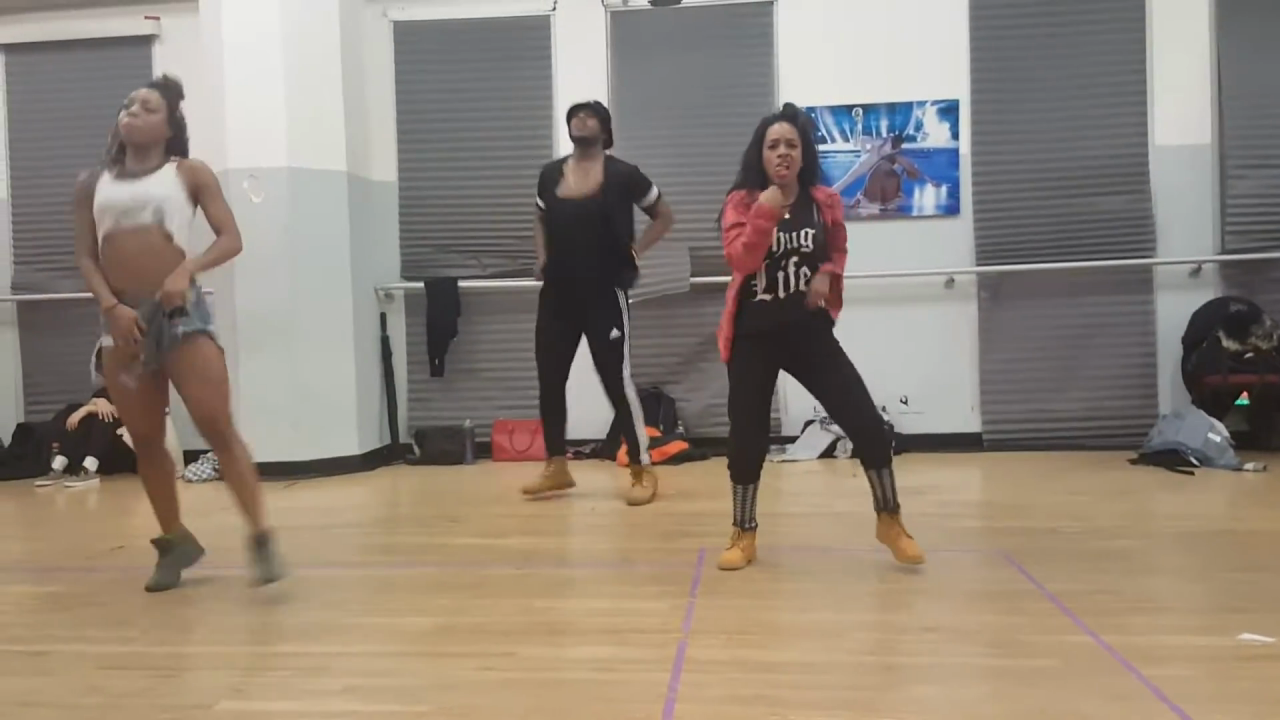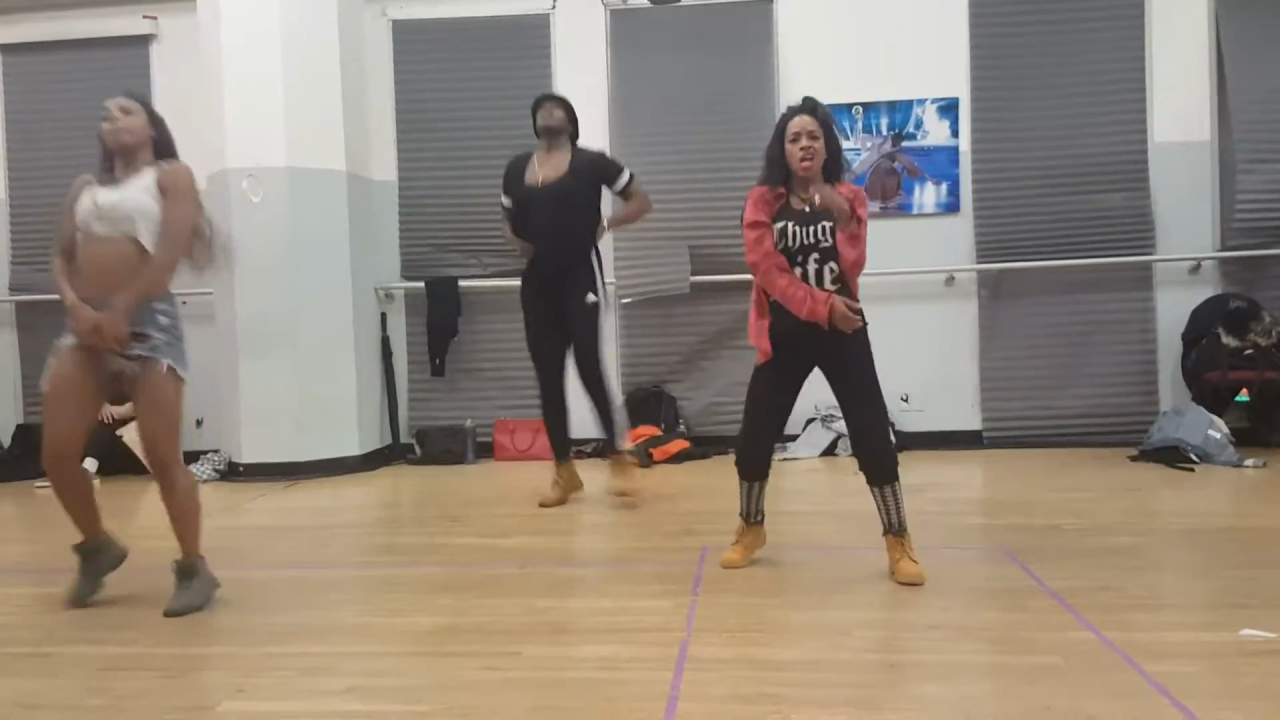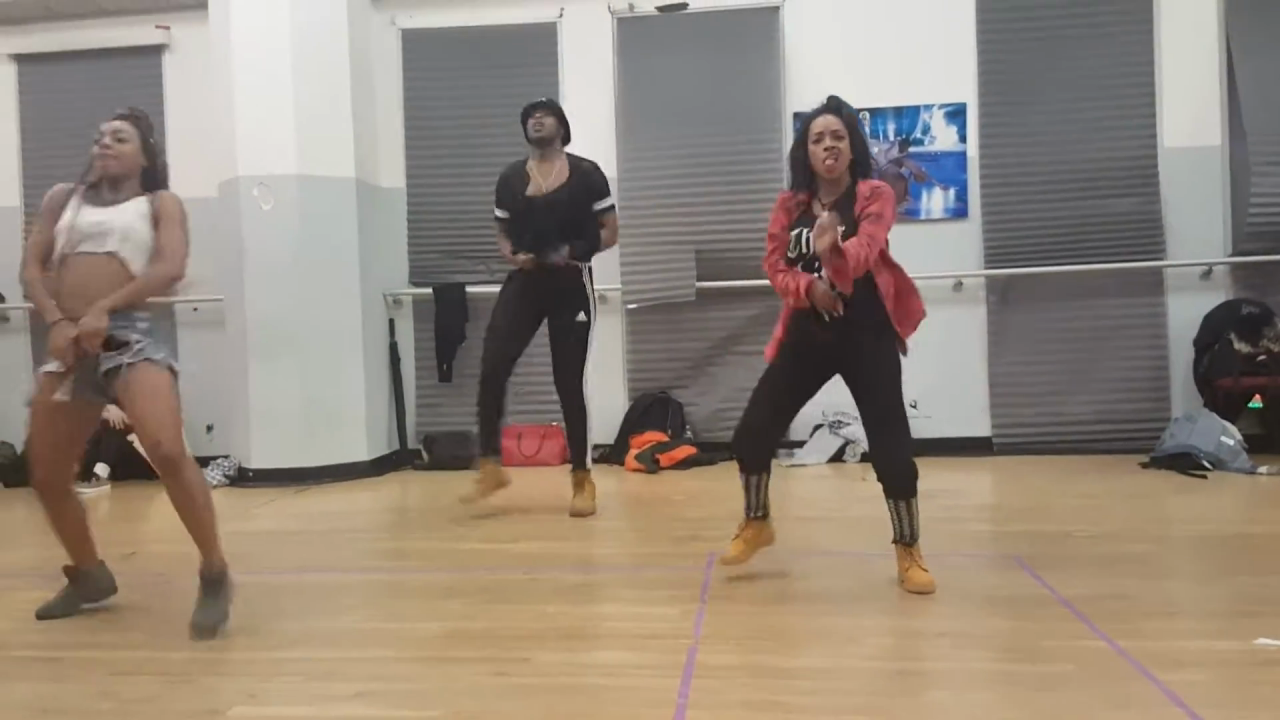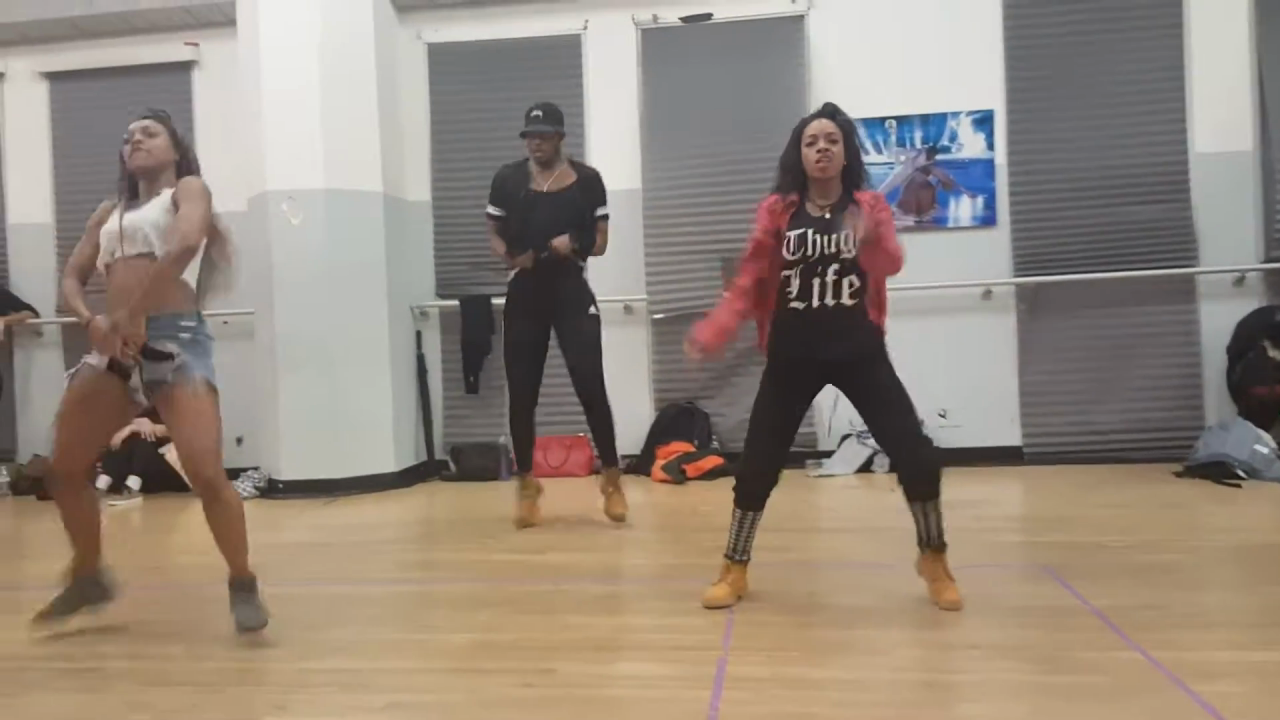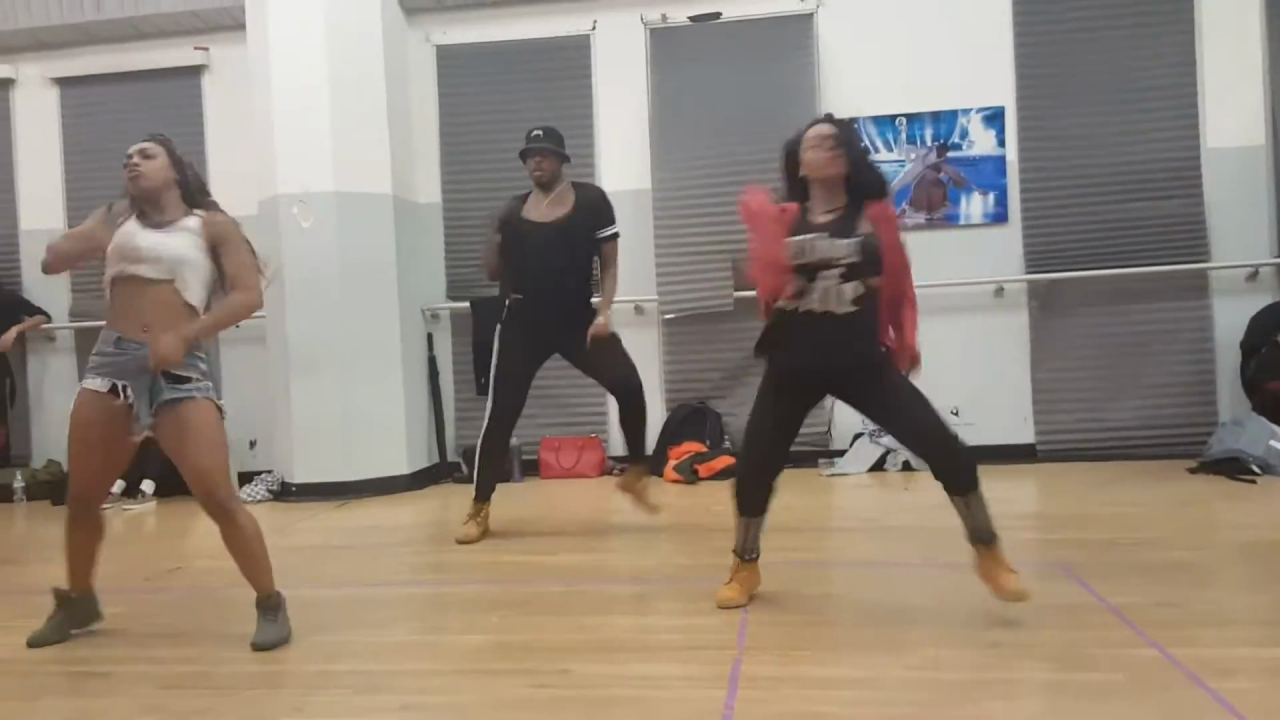
dt=0.4s
person 1, frame 1
left shoulder: (191, 172)
right shoulder: (91, 183)
left elbow: (232, 238)
right elbow: (85, 256)
left wrist: (184, 273)
right wrist: (110, 303)
left hip: (184, 309)
right hip: (127, 319)
left knee: (218, 428)
right knee: (145, 441)
left ankle: (261, 540)
right ankle: (175, 544)
person 1, frame 2
left shoulder: (170, 175)
right shoulder: (86, 187)
left elbow: (172, 248)
right elbow: (62, 256)
left wrist: (117, 306)
right wrist: (76, 307)
left hip: (147, 321)
right hip: (86, 327)
left knee: (164, 458)
right knee: (56, 454)
left ankle: (193, 571)
right ankle: (97, 547)
person 1, frame 3
left shoulder: (161, 204)
right shoulder: (61, 198)
left elbow: (170, 269)
right elbow: (31, 266)
left wrist: (103, 308)
right wrist: (57, 324)
left hip: (132, 334)
right hip: (70, 345)
left knee: (168, 452)
right knee: (47, 476)
left ankle: (216, 577)
right ankle: (88, 576)
person 1, frame 4
left shoulder: (188, 190)
right shoulder: (109, 208)
left elbow: (186, 240)
right elbow: (71, 279)
left wrist: (138, 312)
right wrist: (92, 319)
left hip: (174, 339)
right hip: (111, 344)
left knee: (205, 471)
right knee: (65, 471)
left ankle: (244, 588)
right ankle: (88, 577)
person 1, frame 5
left shoulder: (212, 224)
right shoulder: (110, 219)
left elbow: (250, 296)
right elbow: (53, 260)
left wrist: (187, 335)
right wrist: (86, 237)
left hip: (182, 369)
right hip: (112, 363)
left knee: (218, 497)
right knee: (82, 496)
left ankle: (271, 605)
right ankle: (77, 602)
person 2, frame 1
left shoulder: (825, 202)
right shoulder: (741, 203)
left elbow: (836, 255)
right elbow: (739, 261)
left wrist: (829, 278)
right wrist: (765, 210)
left hip: (809, 330)
right hip: (753, 334)
left knee: (865, 421)
right knee: (746, 435)
left ankle: (890, 521)
right ankle: (743, 536)
person 2, frame 2
left shoulder: (849, 197)
right shoulder: (763, 200)
left elbow: (854, 264)
right elbow: (765, 267)
left wrist: (842, 217)
right wrist: (819, 305)
left hip: (843, 332)
right hip: (787, 333)
left knee: (873, 434)
right knee: (756, 435)
left ankle: (898, 545)
right ankle: (749, 531)
person 2, frame 3
left shoulder: (875, 195)
right shoulder: (790, 206)
left elbow: (866, 249)
right elbow: (775, 267)
left wrist: (833, 248)
right wrist: (807, 286)
left hip: (870, 337)
right hip: (807, 338)
left knee: (891, 449)
right knee: (752, 432)
left ankle: (909, 555)
right ankle: (755, 526)
person 2, frame 4
left shoulder: (867, 205)
right shoulder: (777, 211)
left elbow: (889, 262)
right elbow: (750, 281)
left wrist: (874, 236)
right wrist: (712, 332)
left hip: (859, 352)
right hip: (791, 355)
left knee: (917, 456)
right knee: (757, 463)
left ankle: (935, 562)
right ankle: (734, 570)
person 2, frame 5
left shoulder: (874, 217)
right shoulder: (783, 221)
left elbow: (897, 291)
right elbow: (771, 286)
left wrist: (905, 347)
right wrist: (761, 225)
left hip: (864, 358)
right hip: (792, 364)
left knee: (945, 451)
right knee: (754, 470)
left ankle: (988, 554)
right ankle: (743, 570)
person 3, frame 1
left shoulder: (621, 175)
right shoulder: (549, 174)
left elbow: (664, 217)
left wrist: (632, 254)
right wrist: (544, 257)
left hip: (603, 291)
right hip: (559, 291)
left knee: (616, 382)
right knee: (550, 379)
left ankle: (643, 472)
right ankle: (556, 466)
person 3, frame 2
left shoulder: (592, 162)
right shoulder: (517, 168)
left elbow: (641, 202)
right elbow: (509, 222)
left wrist: (602, 226)
right wrist: (519, 244)
left hip: (580, 271)
right hip: (539, 276)
left knee: (589, 367)
right knee: (548, 378)
left ankle: (619, 461)
right ankle: (564, 472)
person 3, frame 3
left shoulder: (586, 173)
right shoulder: (510, 178)
left elbow: (609, 233)
right elbow: (501, 233)
left wrist: (574, 253)
right wrist: (514, 256)
left hip: (570, 284)
right hip: (524, 283)
left knee: (569, 382)
right knee: (493, 369)
left ankle: (582, 479)
right ankle: (489, 467)
person 3, frame 4
left shoulder: (586, 180)
right shoulder: (507, 178)
left elbow: (598, 243)
right elbow: (494, 235)
left wrist: (572, 245)
right wrist: (510, 256)
left hip: (570, 288)
right hip: (524, 289)
left knee: (590, 383)
right knee: (522, 390)
left ankle: (613, 482)
right ankle: (527, 485)
person 3, frame 5
left shoulder: (591, 199)
right shoulder: (514, 207)
left elbow: (608, 261)
right elbow: (495, 271)
left wrist: (605, 311)
right wrist: (491, 255)
left hip: (575, 320)
right hip: (522, 320)
left knee: (628, 385)
right knee: (501, 416)
left ankle: (635, 472)
right ankle: (479, 511)
